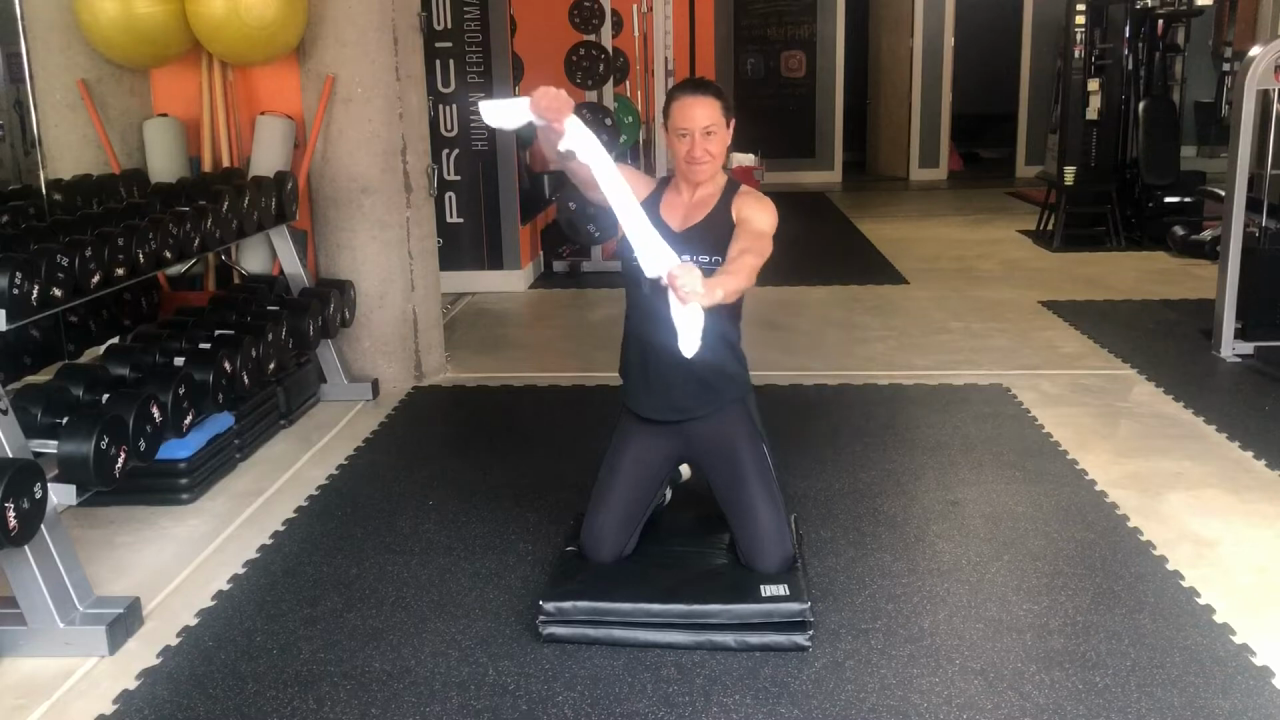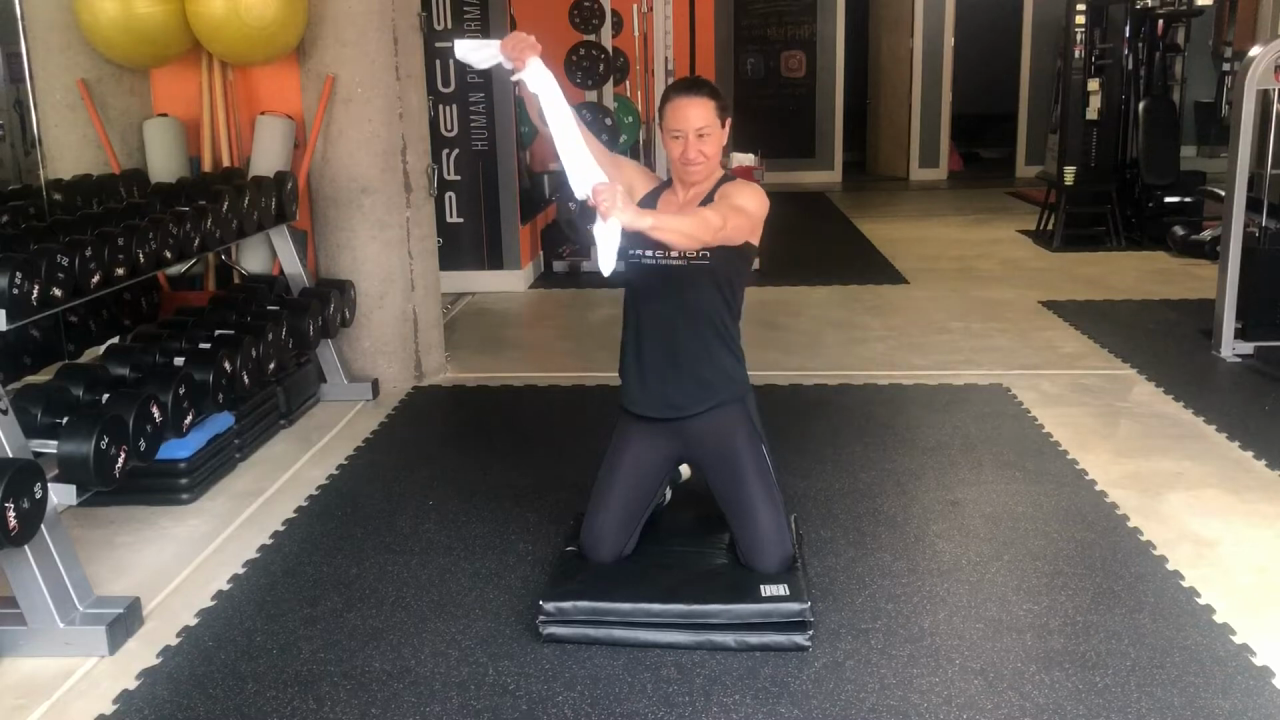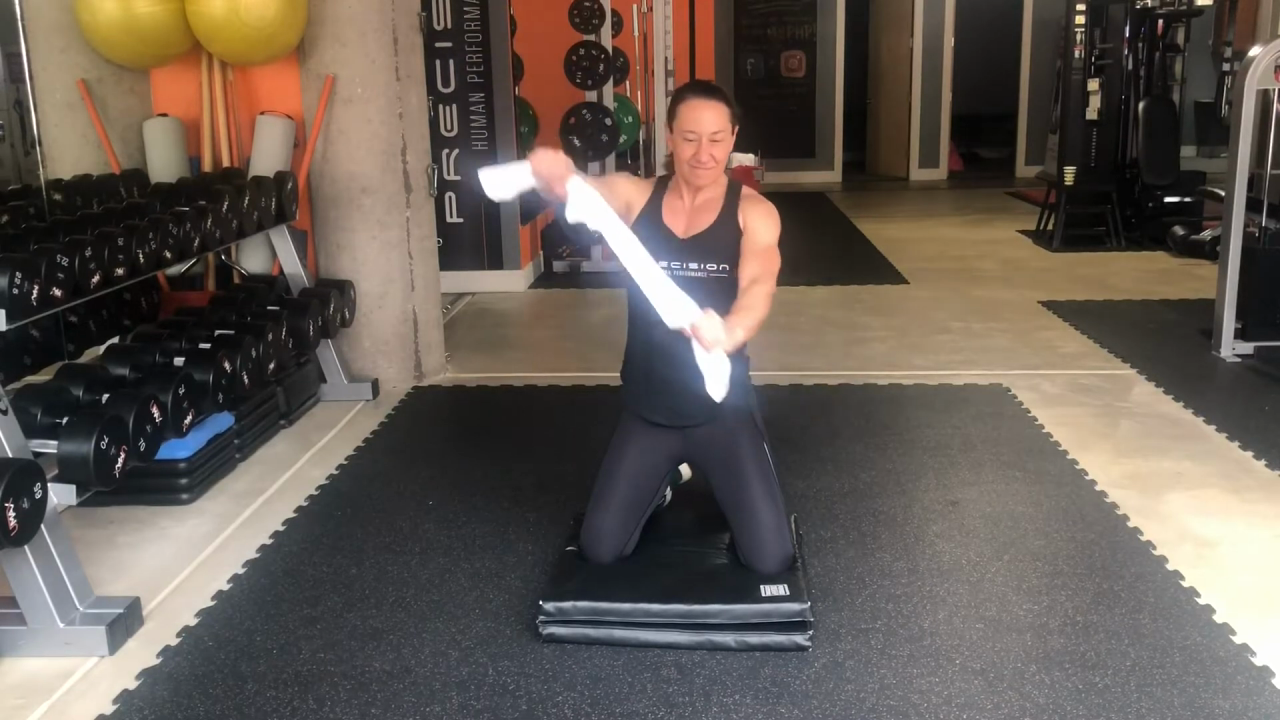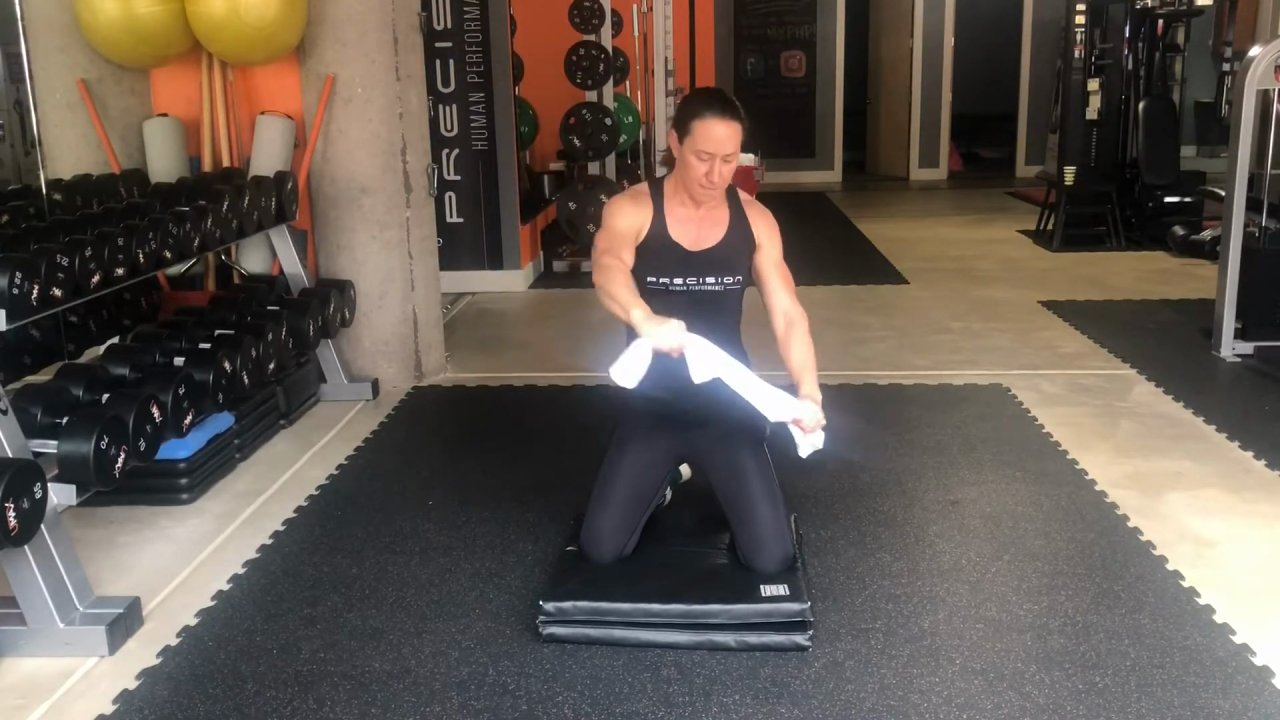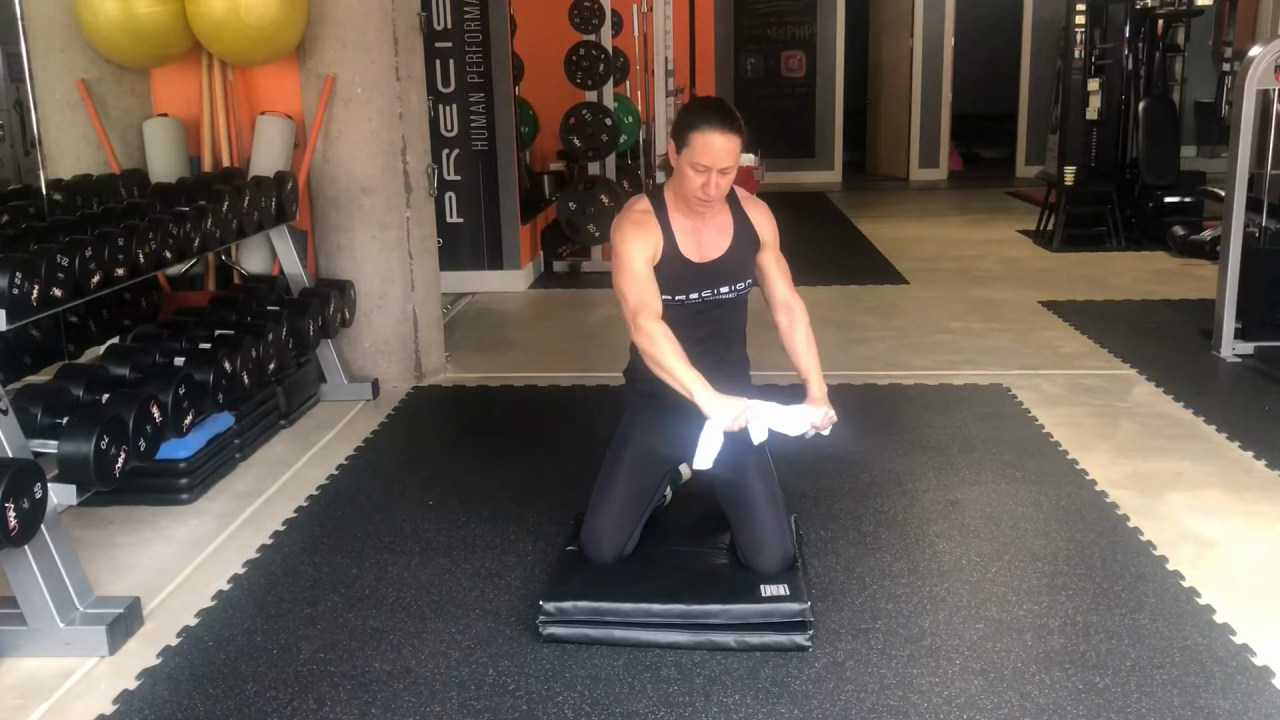
dt=0.7s
person 1, frame 1
left shoulder: (751, 207)
right shoulder: (637, 191)
left elbow: (745, 264)
right elbow: (570, 158)
left wrist: (706, 289)
right wrist: (552, 122)
left hip: (720, 407)
right hip: (644, 409)
left knee: (772, 558)
right knee: (599, 549)
left ankle: (706, 479)
right ankle: (661, 486)
person 1, frame 2
left shoulder: (745, 199)
right shoulder: (639, 187)
left elbow: (708, 228)
left wrist: (637, 219)
right wrist: (528, 70)
left hip: (719, 408)
right hip: (644, 409)
left knee: (771, 559)
right knee: (599, 549)
left ankle: (722, 485)
right ankle: (661, 482)
person 1, frame 3
left shoulder: (754, 211)
right shoulder: (634, 195)
left elbow: (758, 284)
left wrist: (729, 332)
right wrist: (552, 172)
left hip: (721, 408)
right hip: (646, 408)
left knee: (771, 558)
right knee: (599, 548)
left ankle: (708, 482)
right ankle: (659, 485)
person 1, frame 4
left shoulder: (755, 219)
right shoulder: (633, 208)
left elbow: (788, 315)
right elbow: (607, 266)
left wrist: (808, 391)
right wrist: (642, 319)
left hip: (727, 408)
right hip: (651, 407)
left knee: (772, 559)
right knee: (600, 549)
left ankle: (713, 481)
right ankle: (661, 482)
person 1, frame 5
left shoulder: (754, 215)
right shoulder: (637, 225)
left elbow: (787, 306)
right elbow: (645, 324)
left wrist: (816, 387)
right wrist: (705, 398)
left hip: (731, 398)
right hip: (656, 402)
left knee: (772, 558)
right knee: (601, 547)
right ankle: (662, 483)
